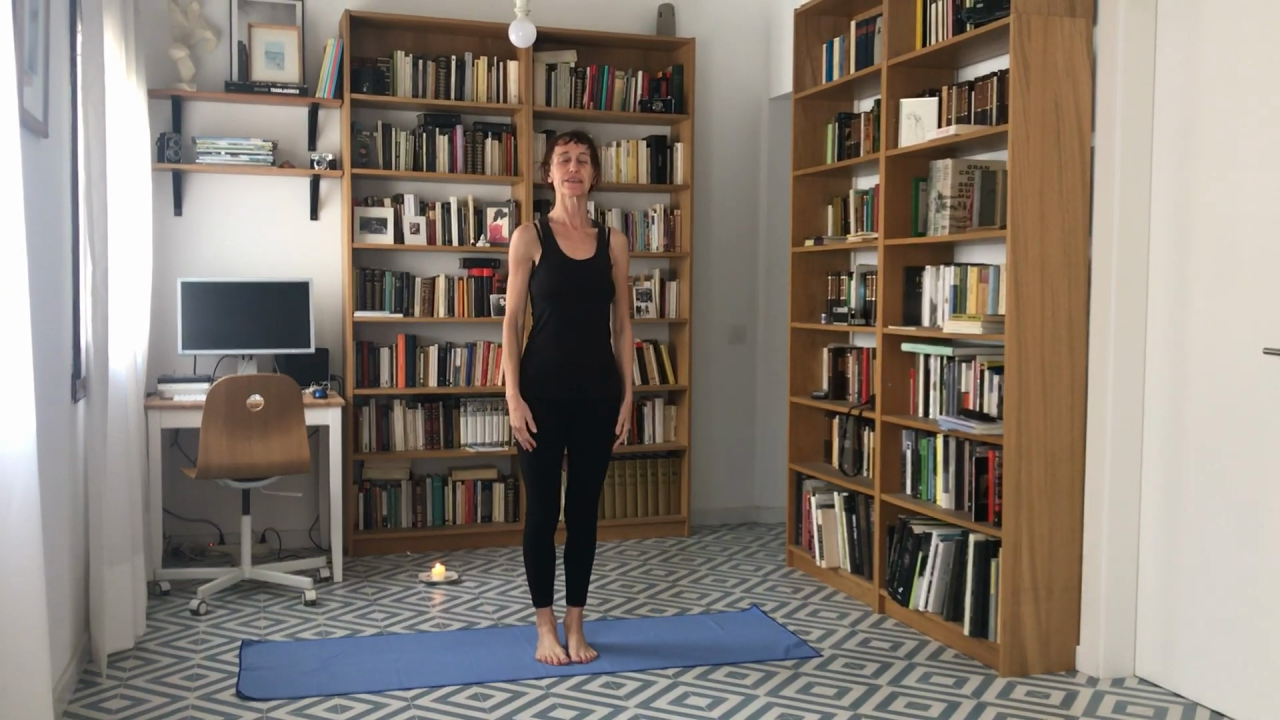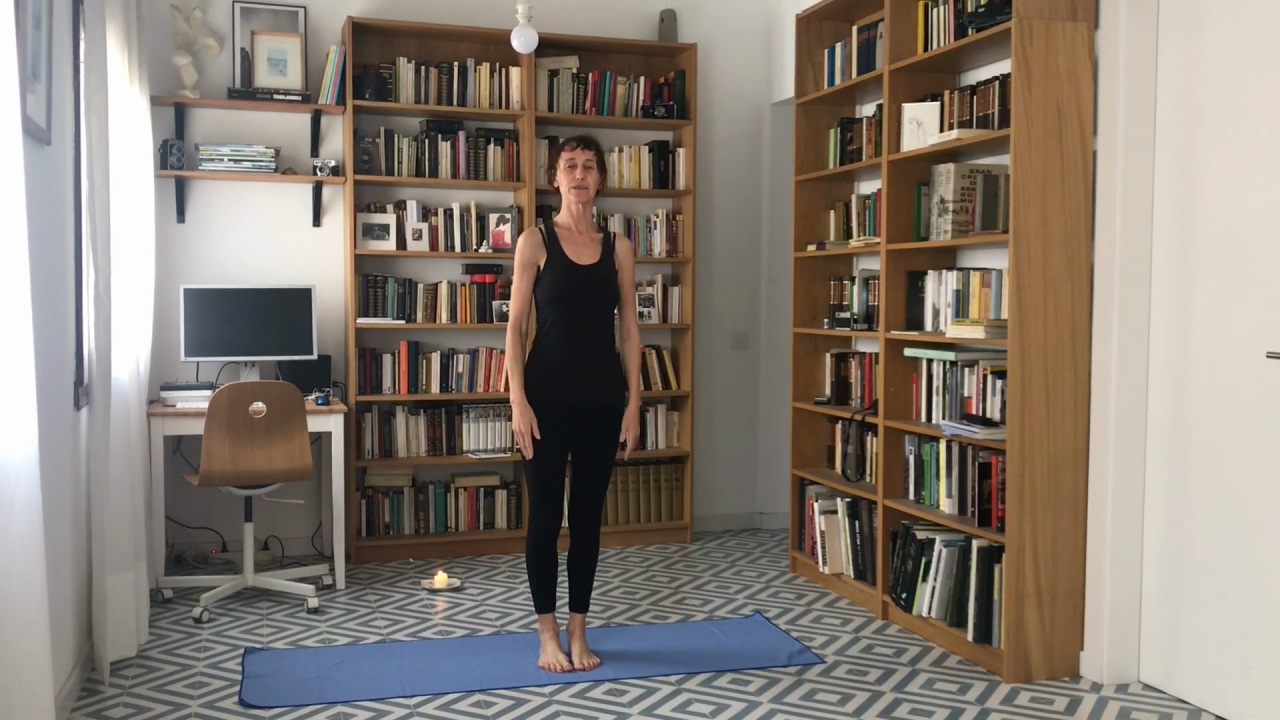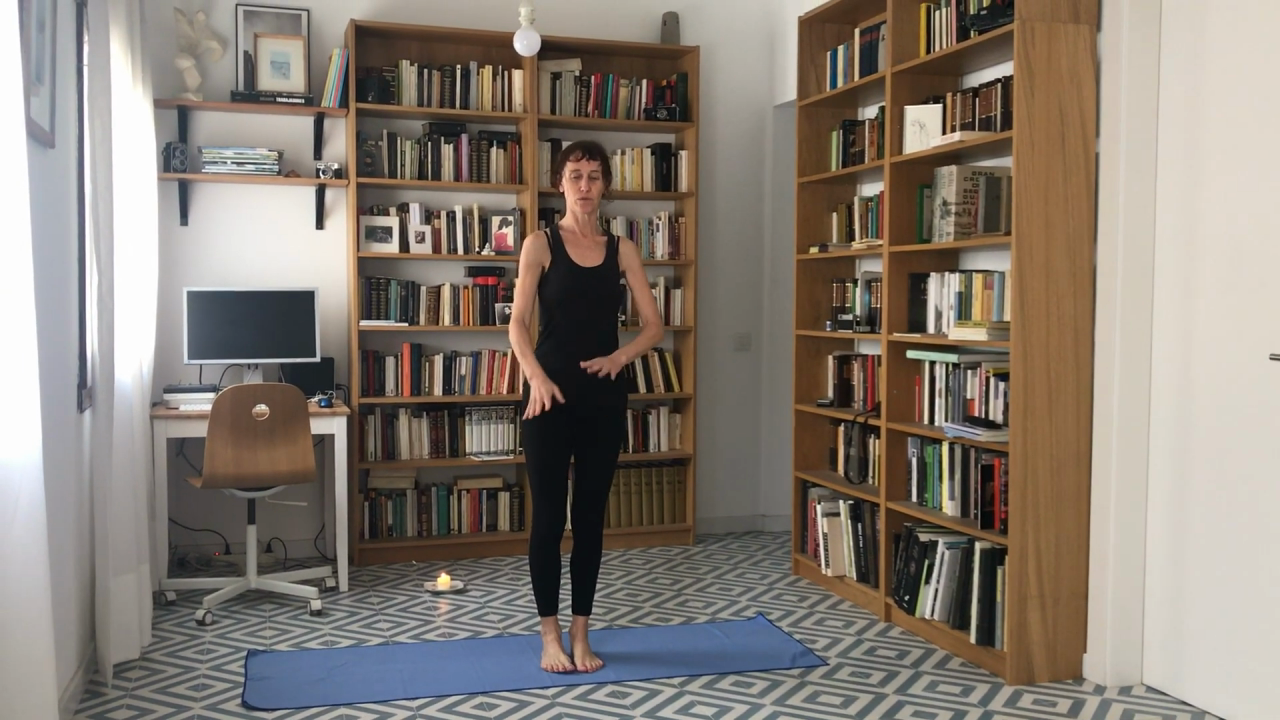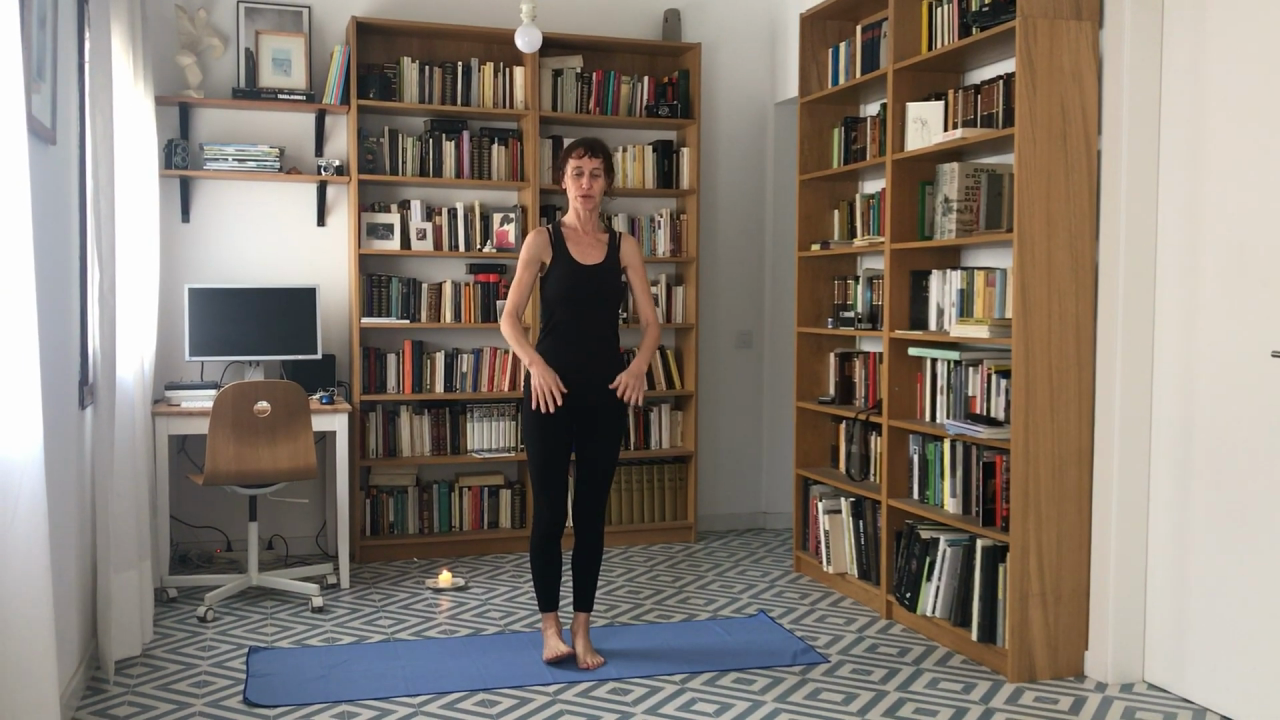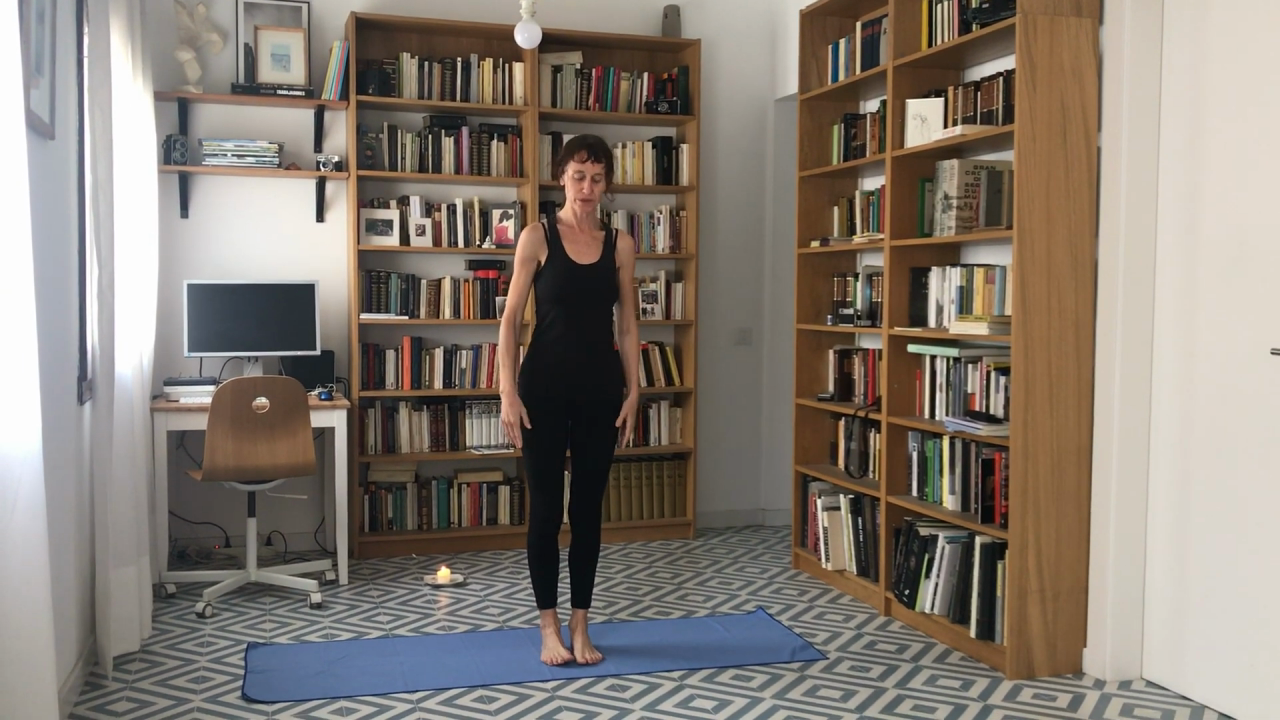
dt=0.4s
person 1, frame 1
left shoulder: (613, 241)
right shoulder: (530, 237)
left elbow: (621, 324)
right elbow: (512, 322)
left wrist: (626, 395)
right wrist: (513, 395)
left hip: (597, 388)
right hip: (544, 386)
left knee: (584, 508)
right knee: (542, 508)
left ankle: (575, 623)
right ankle: (546, 626)
person 1, frame 2
left shoulder: (617, 246)
right shoulder: (535, 241)
left elbow: (628, 330)
right elbow: (515, 327)
left wrist: (633, 401)
right wrist: (518, 400)
left hip: (602, 393)
right hip: (548, 391)
left knee: (588, 514)
right knee: (545, 514)
left ankle: (578, 631)
right ankle: (548, 633)
person 1, frame 3
left shoulder: (622, 249)
right shoulder: (540, 243)
left elbow: (653, 323)
right elbow: (518, 323)
left wrist: (621, 355)
right wrist: (535, 375)
left hip: (604, 394)
right hip: (550, 394)
left knee: (590, 516)
right knee: (549, 515)
left ankle: (581, 633)
right ankle: (551, 634)
person 1, frame 4
left shoulder: (624, 245)
right shoulder: (542, 240)
left elbow: (651, 319)
right elbow: (509, 317)
left wrist: (638, 367)
right wrist: (535, 365)
left hip: (604, 391)
right hip: (552, 390)
left knee: (591, 511)
right knee: (549, 510)
left ankle: (582, 629)
right ankle: (551, 626)
person 1, frame 5
left shoulder: (620, 243)
right shoulder: (538, 236)
left elbow: (627, 323)
right elbow: (511, 319)
left wrist: (633, 389)
right wrist: (508, 390)
left hip: (600, 386)
right hip: (545, 384)
left knee: (588, 509)
right knee: (546, 508)
left ankle: (580, 626)
right ankle: (550, 626)
